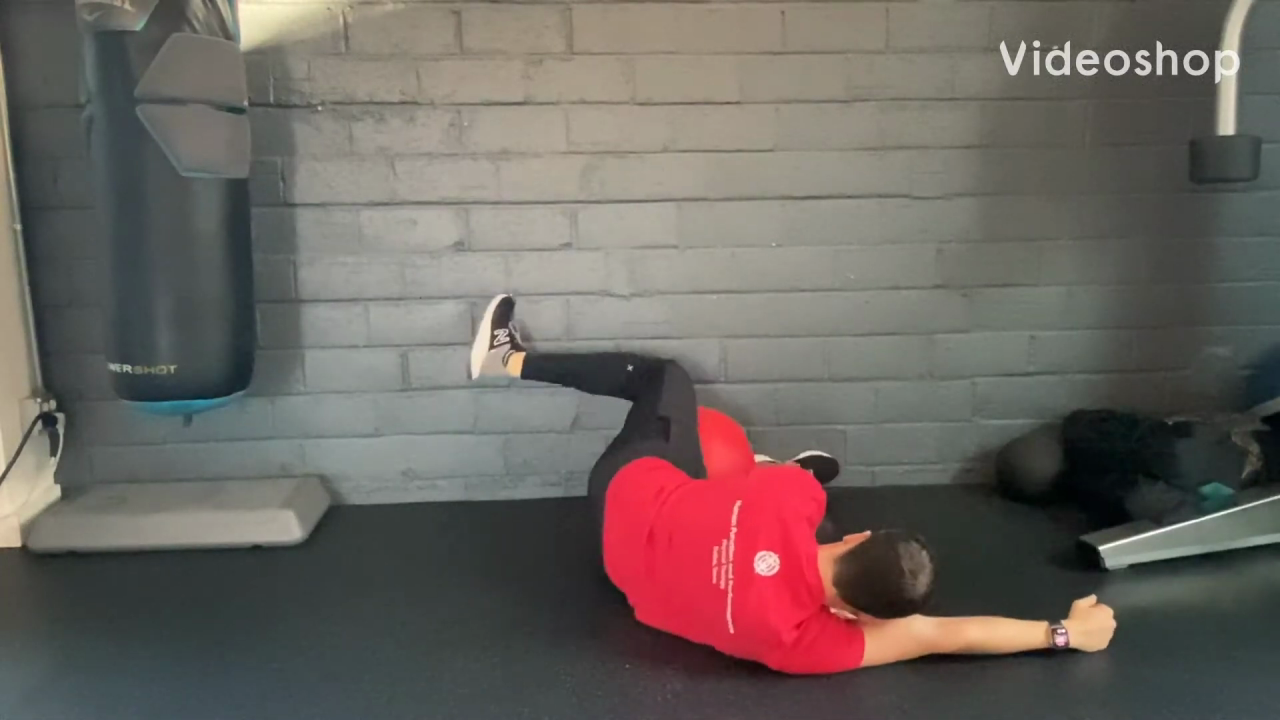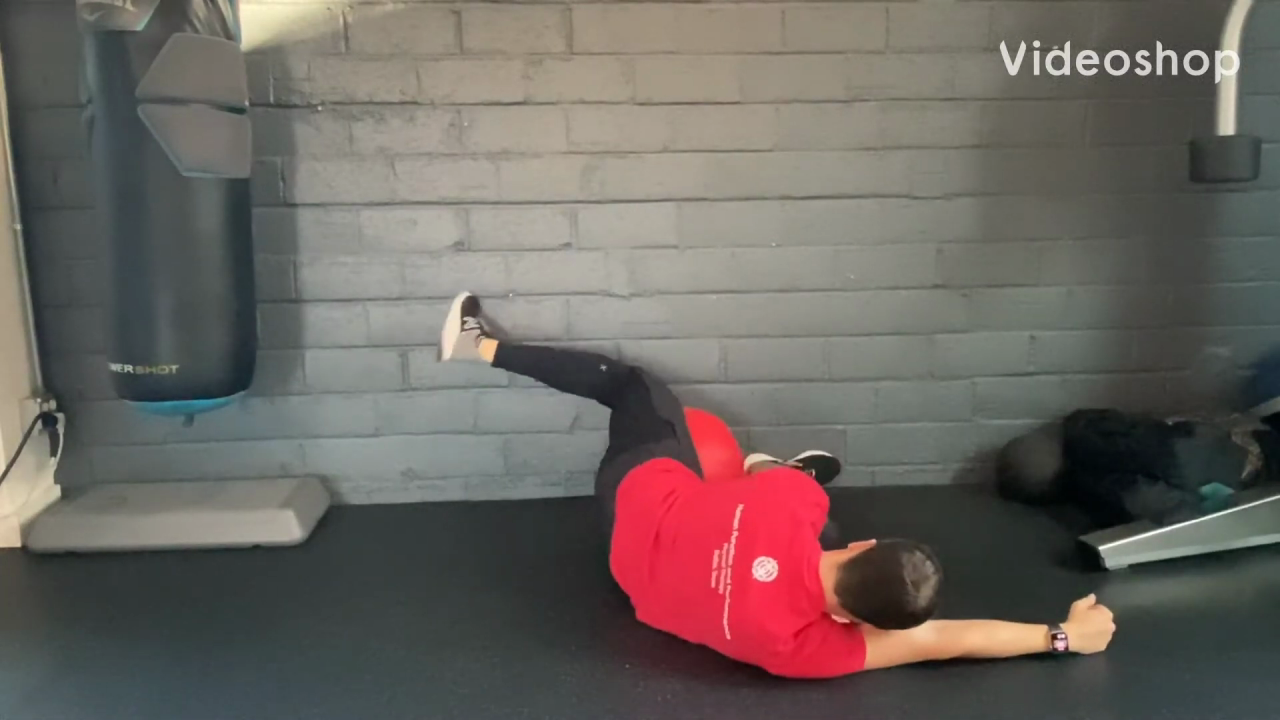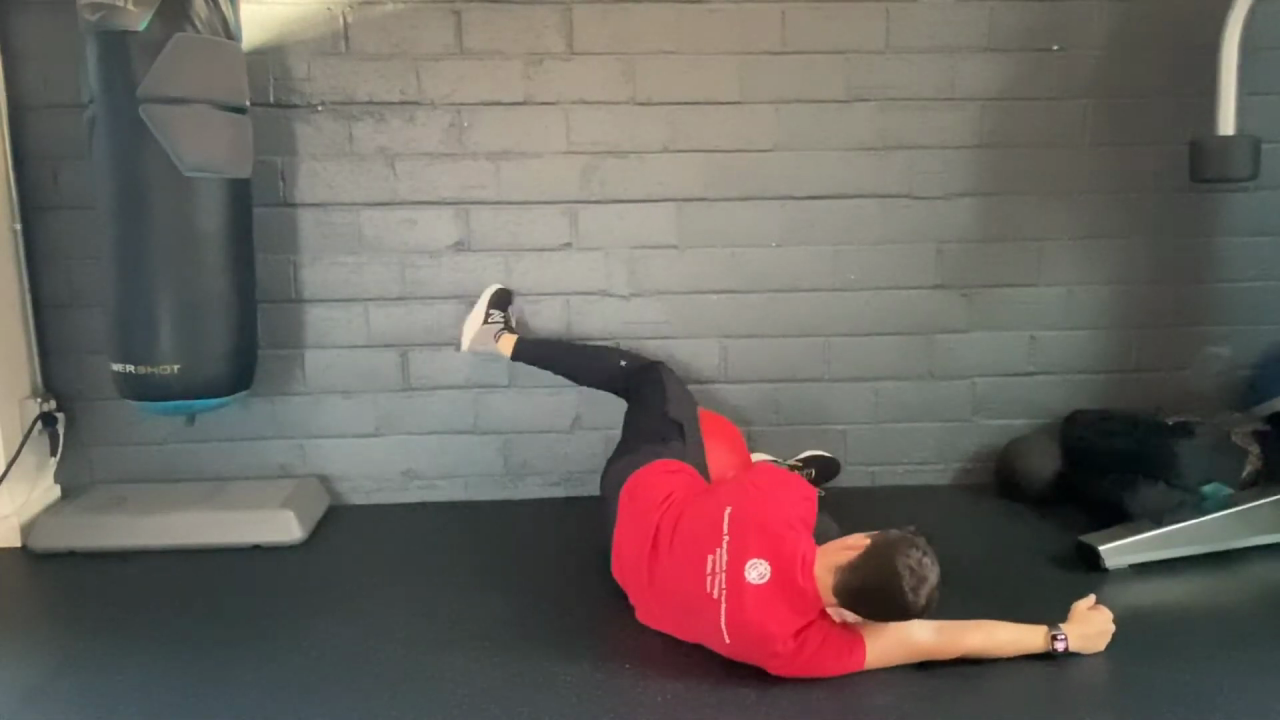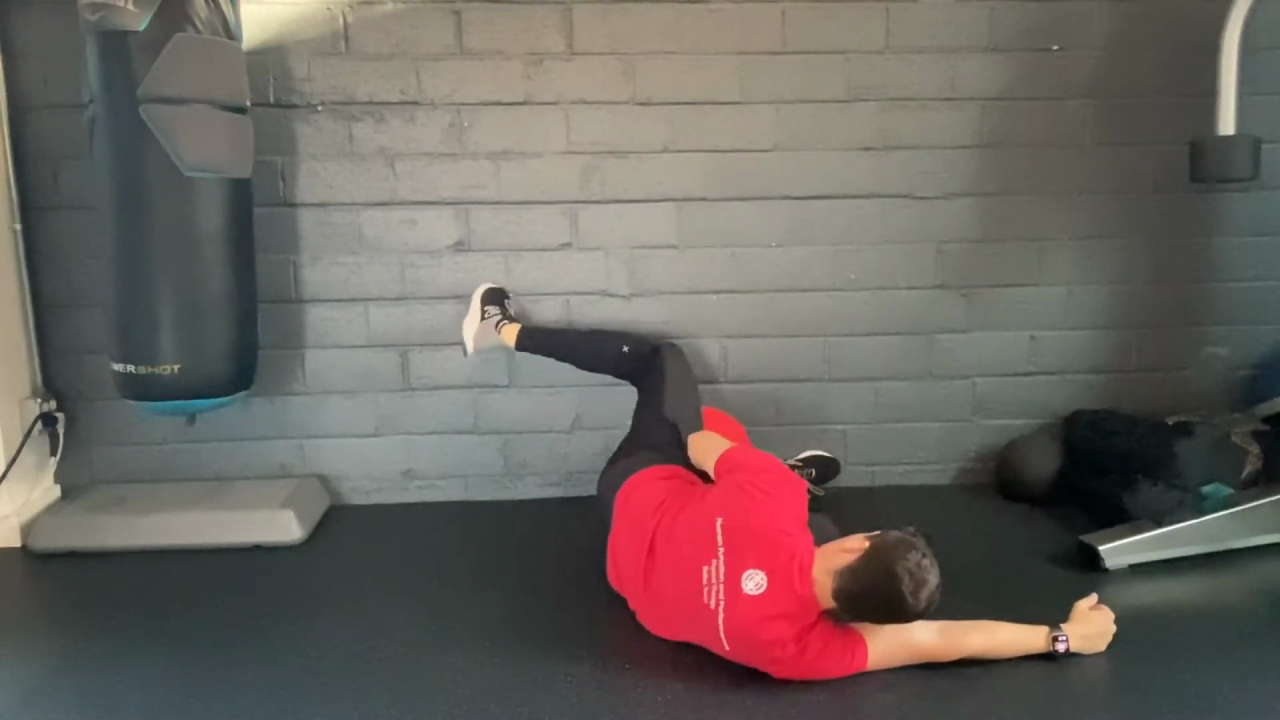
dt=0.5s
person 1, frame 1
left shoulder: (788, 492)
right shoulder: (798, 641)
right elbow: (945, 637)
right wrist: (1066, 632)
left hip: (633, 484)
left knee: (666, 375)
left ankle: (510, 359)
person 1, frame 2
left shoulder: (794, 499)
right shoulder: (795, 646)
right elbow: (947, 641)
right wrist: (1062, 635)
left hip: (644, 487)
right hip: (645, 520)
left knee: (631, 382)
left ankle: (482, 345)
person 1, frame 3
left shoulder: (777, 496)
right shoulder: (796, 646)
right elbow: (946, 642)
right wrist: (1064, 636)
left hip: (647, 486)
right hip: (653, 516)
left knee: (653, 378)
left ankle: (503, 340)
person 1, frame 4
left shoulder: (770, 497)
right shoulder: (798, 650)
left elbow: (702, 445)
right elbow: (948, 643)
right wrist: (1066, 636)
left hip: (641, 492)
right hip: (648, 512)
left knee: (662, 358)
left ankle: (504, 331)
